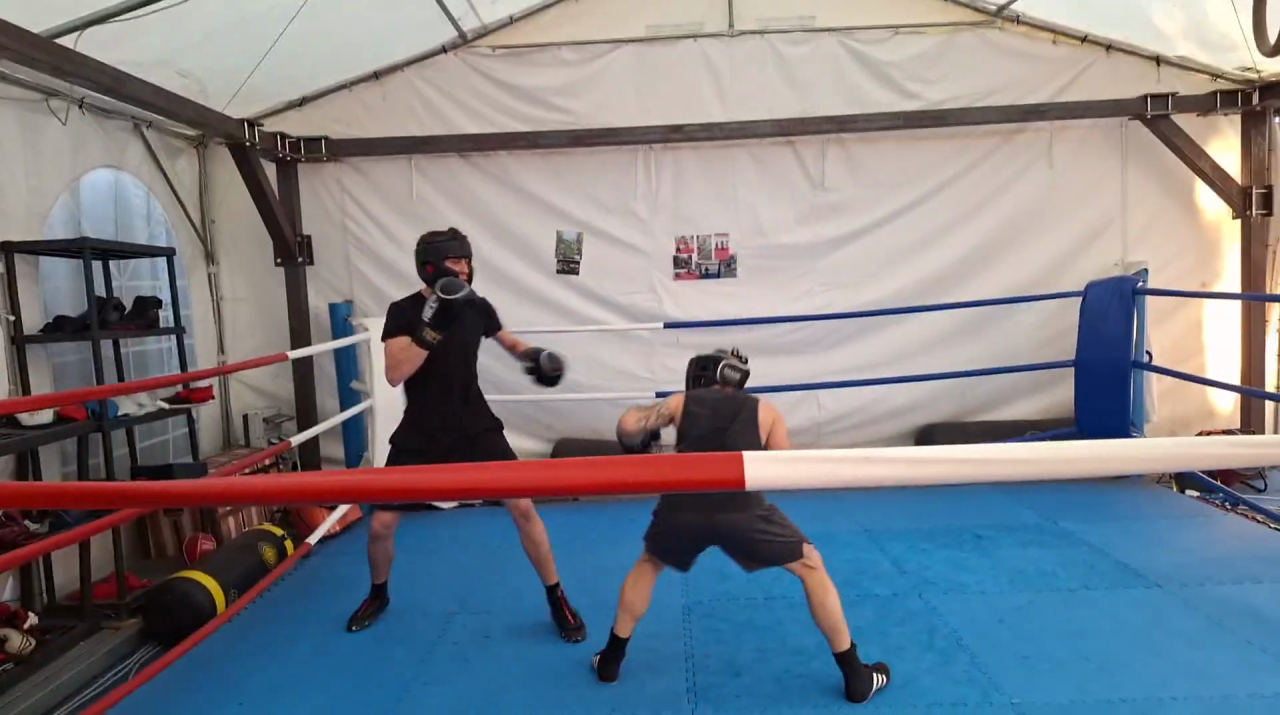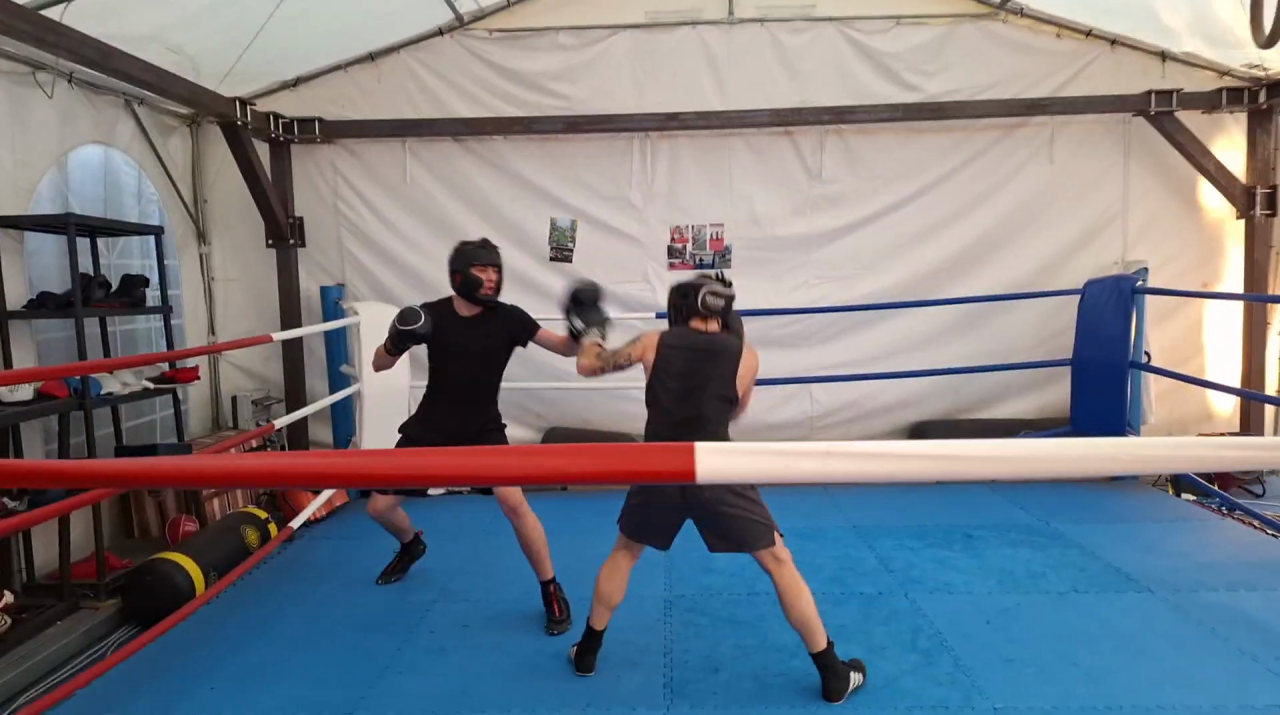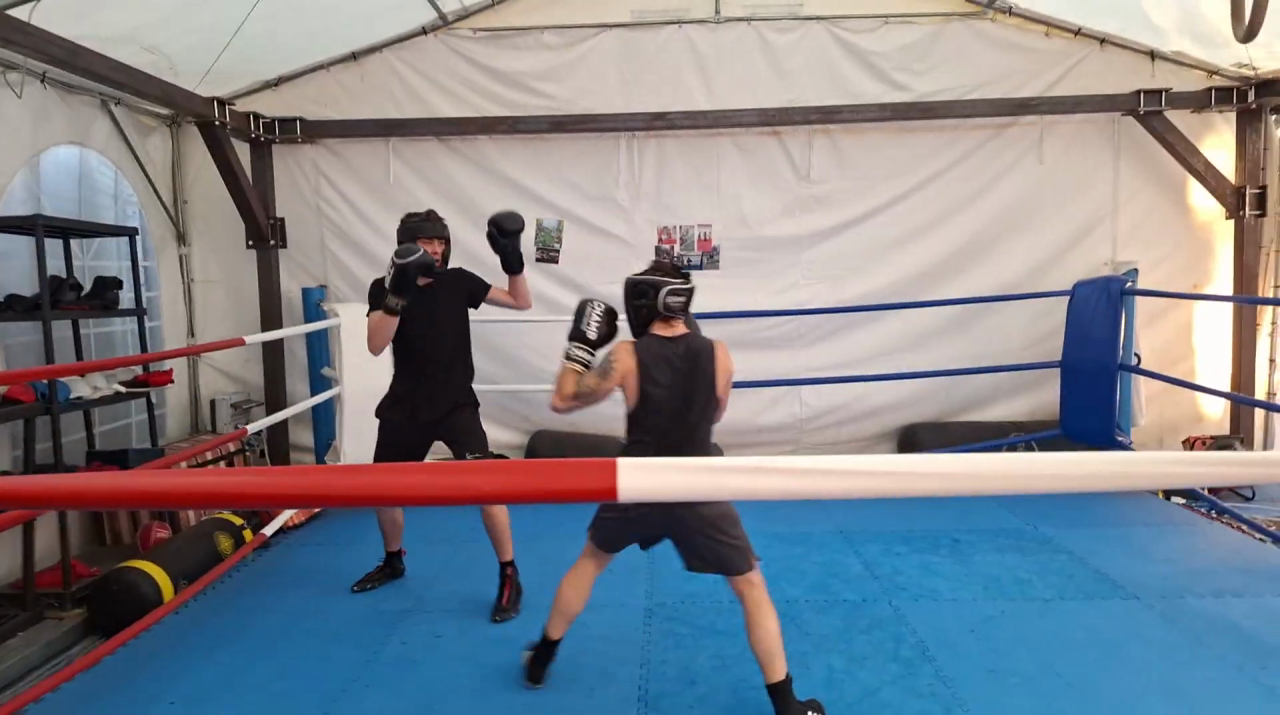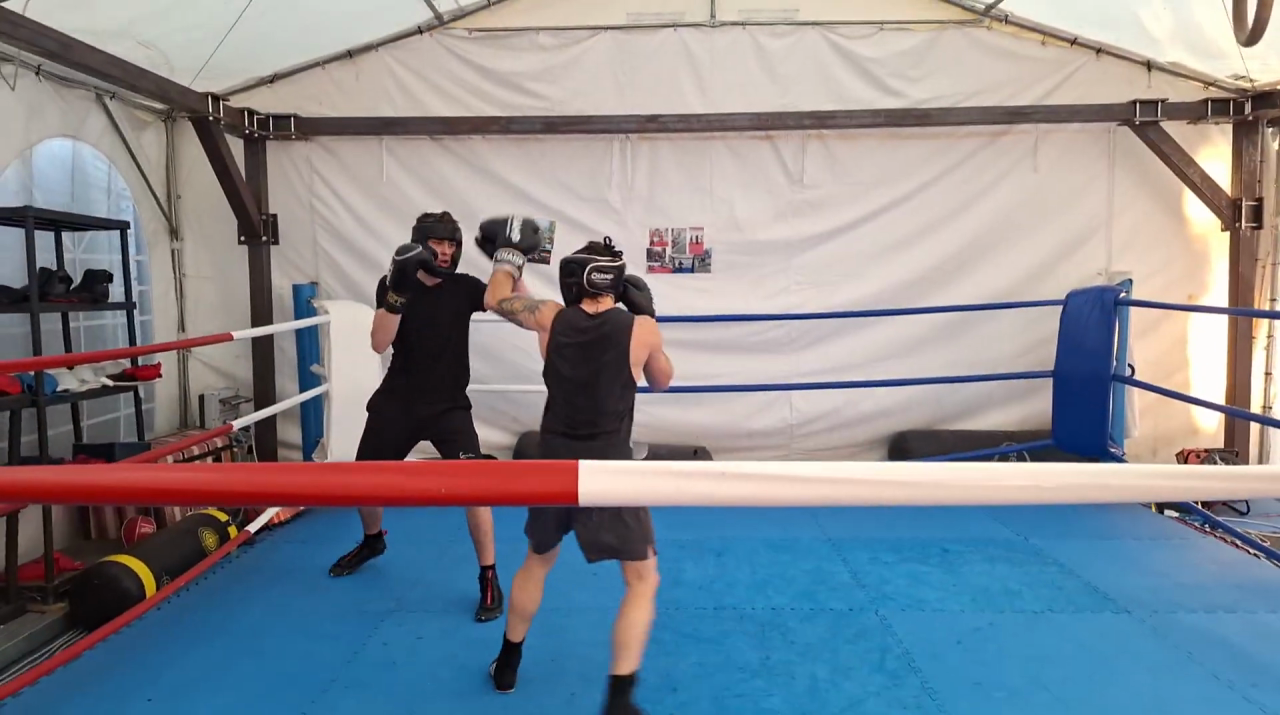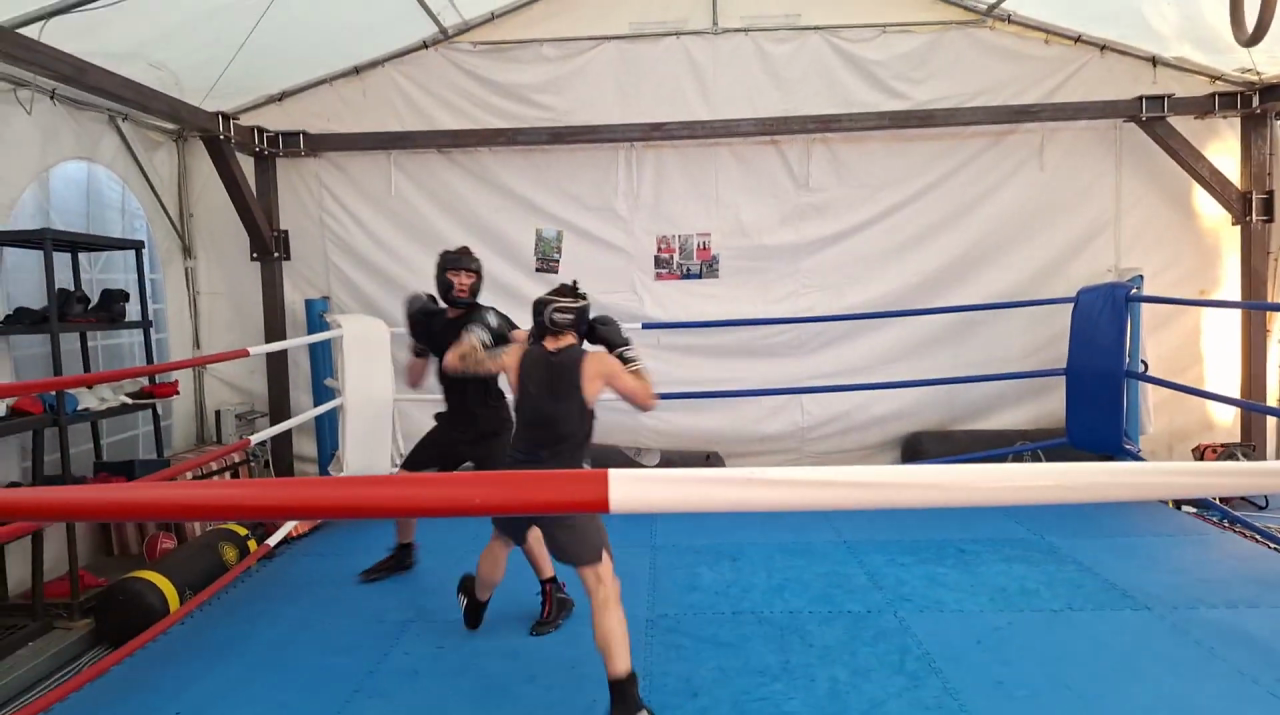
dt=0.3s
person 1, frame 1
left shoulder: (683, 402)
right shoulder: (764, 410)
left elbow: (629, 426)
left wrist: (646, 431)
left hip: (681, 507)
right hip: (740, 508)
left knee: (647, 565)
right knee: (812, 567)
left ankle: (611, 659)
right ankle: (856, 676)
person 1, frame 2
left shoulder: (656, 342)
right shoulder: (744, 355)
left elbow: (588, 365)
left wrist: (587, 324)
right hip: (716, 476)
left knee: (625, 551)
right knee: (778, 561)
left ankle: (588, 650)
right ankle: (832, 671)
person 1, frame 3
left shoulder: (627, 357)
right shoulder: (717, 355)
left elbow: (562, 402)
left wrist: (581, 344)
right hip: (698, 494)
left knee: (589, 561)
right knee: (751, 591)
left ankle: (542, 658)
person 1, frame 4
left shoulder: (551, 318)
right shoulder: (642, 328)
left elbow: (496, 299)
right elbow: (662, 381)
left wrist: (509, 253)
left hip: (554, 465)
left knee: (539, 561)
right knee: (642, 580)
left ankle: (507, 665)
person 1, frame 5
left shoulder: (518, 355)
right shoulder: (597, 363)
left elbow: (452, 362)
right elbow: (647, 401)
left wrist: (477, 335)
right wrist: (625, 349)
left knee: (502, 541)
right knee: (604, 589)
left ankle: (475, 607)
person 2, frame 1
left shoulder: (476, 306)
right shoulder: (406, 310)
left elbow: (511, 341)
right elbow: (395, 374)
left wrist: (534, 357)
right wrist: (434, 326)
left hip: (472, 427)
right hip: (419, 434)
left knee: (520, 507)
right knee: (381, 524)
left ankle: (557, 598)
right ankle: (378, 595)
person 2, frame 2
left shoulder: (504, 318)
right shoulder: (430, 314)
left elbow: (561, 346)
right elbow: (379, 366)
right wrist: (396, 343)
left hip: (480, 427)
right hip: (428, 426)
left knee: (513, 501)
right knee: (380, 506)
left ankle: (550, 591)
right ankle: (412, 545)
person 2, frame 3
left shoulder: (459, 282)
right shoulder: (384, 288)
left elbow: (521, 302)
right elbow: (376, 346)
left wrist: (512, 258)
right wrist: (398, 292)
left hip: (457, 404)
right hip: (406, 407)
left ankle: (508, 576)
right ankle: (393, 561)
person 2, frame 4
left shoulder: (463, 286)
right shoulder: (391, 284)
right elbow: (380, 343)
right wrist: (400, 289)
left hip: (447, 404)
right hip: (397, 402)
left ankle: (488, 578)
right ankle: (373, 540)
person 2, frame 5
left shoulder: (488, 317)
right shoulder: (432, 321)
right elbow: (413, 381)
left wrist: (499, 334)
right wrist: (420, 339)
left hip: (491, 427)
right hip: (453, 424)
left ankle: (554, 592)
right ankle: (403, 553)
